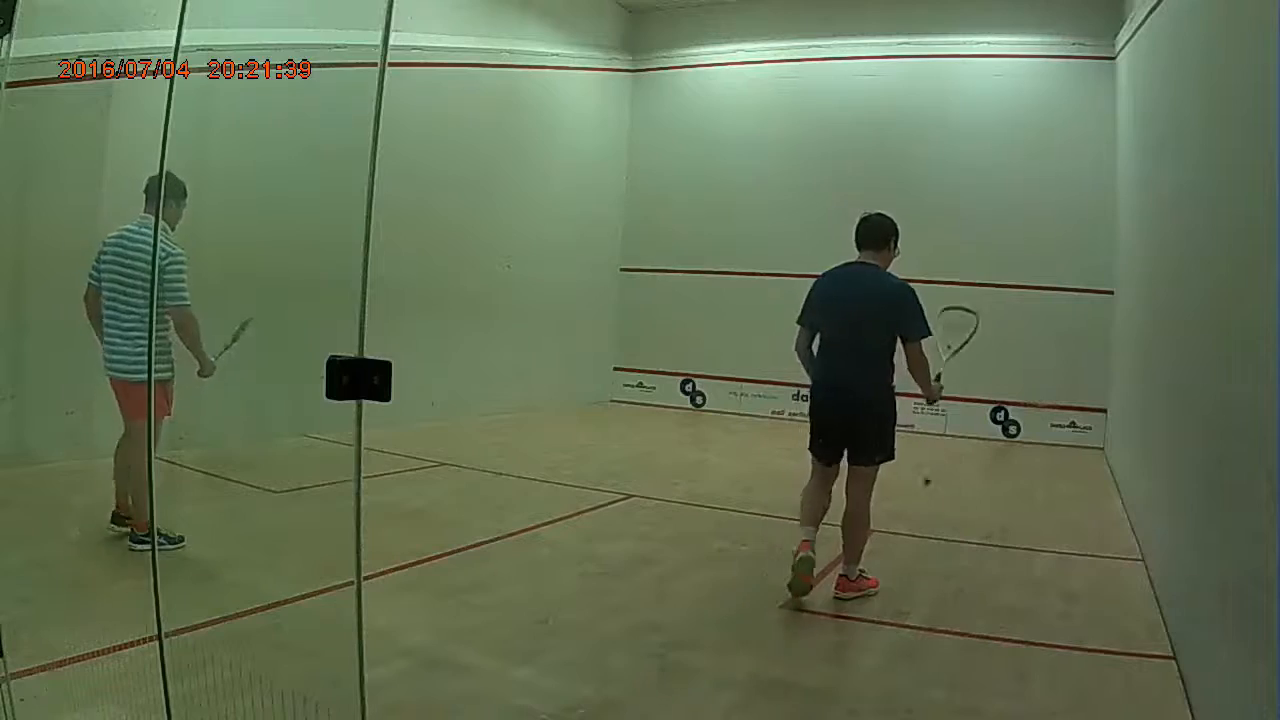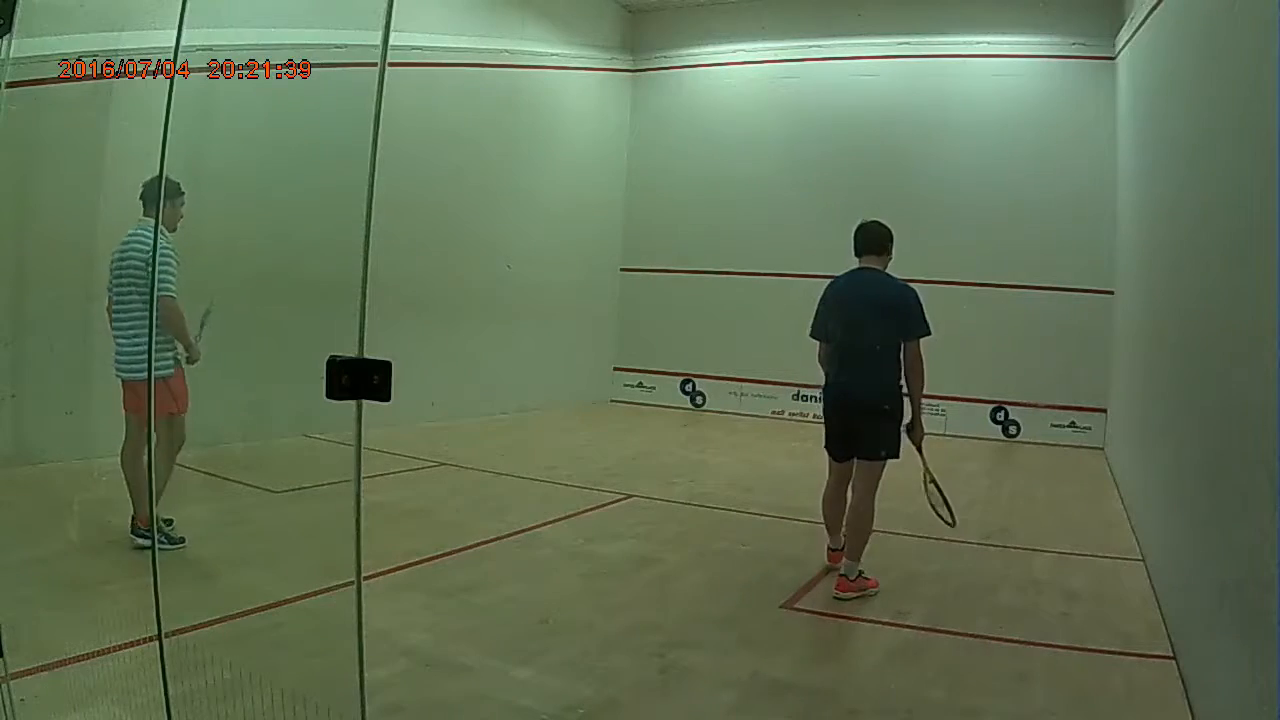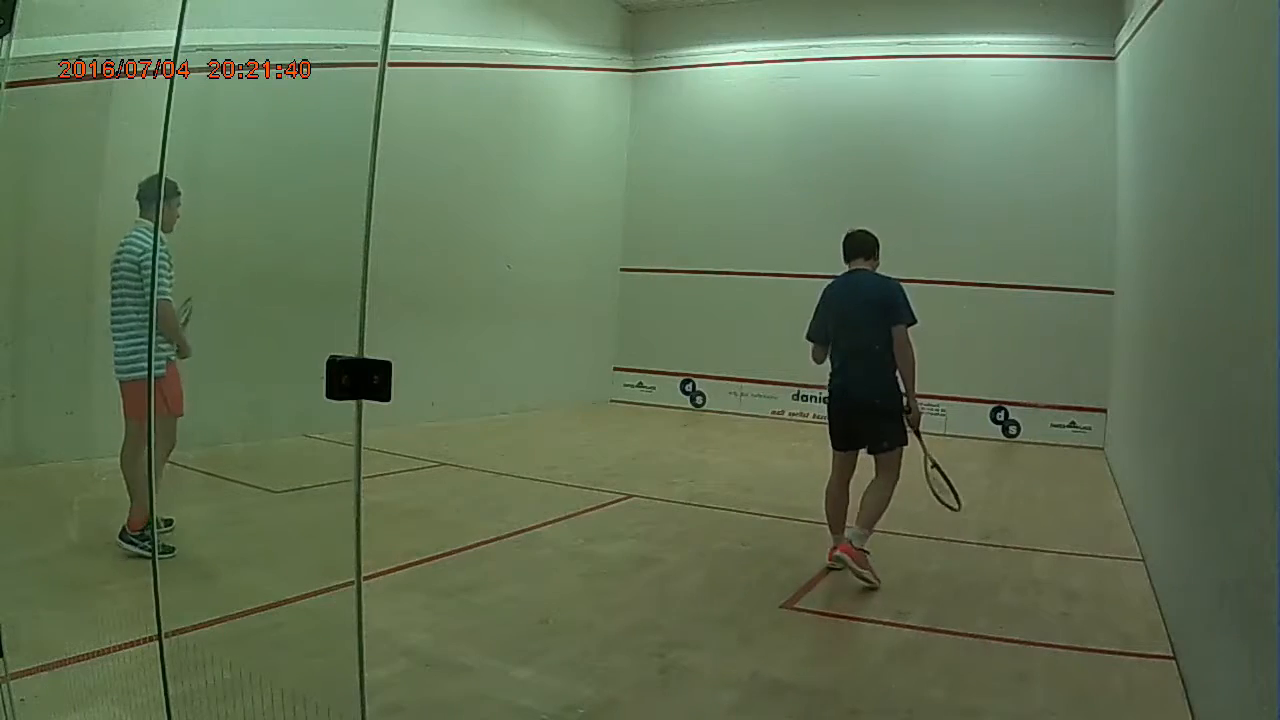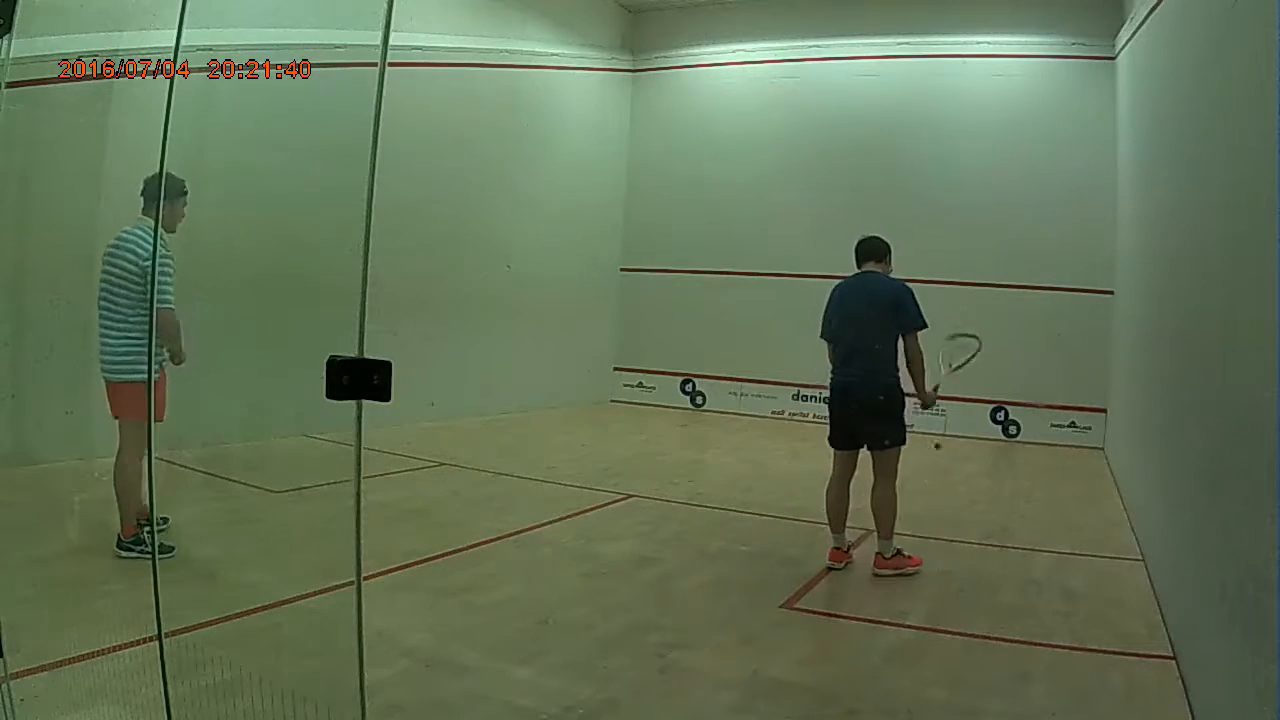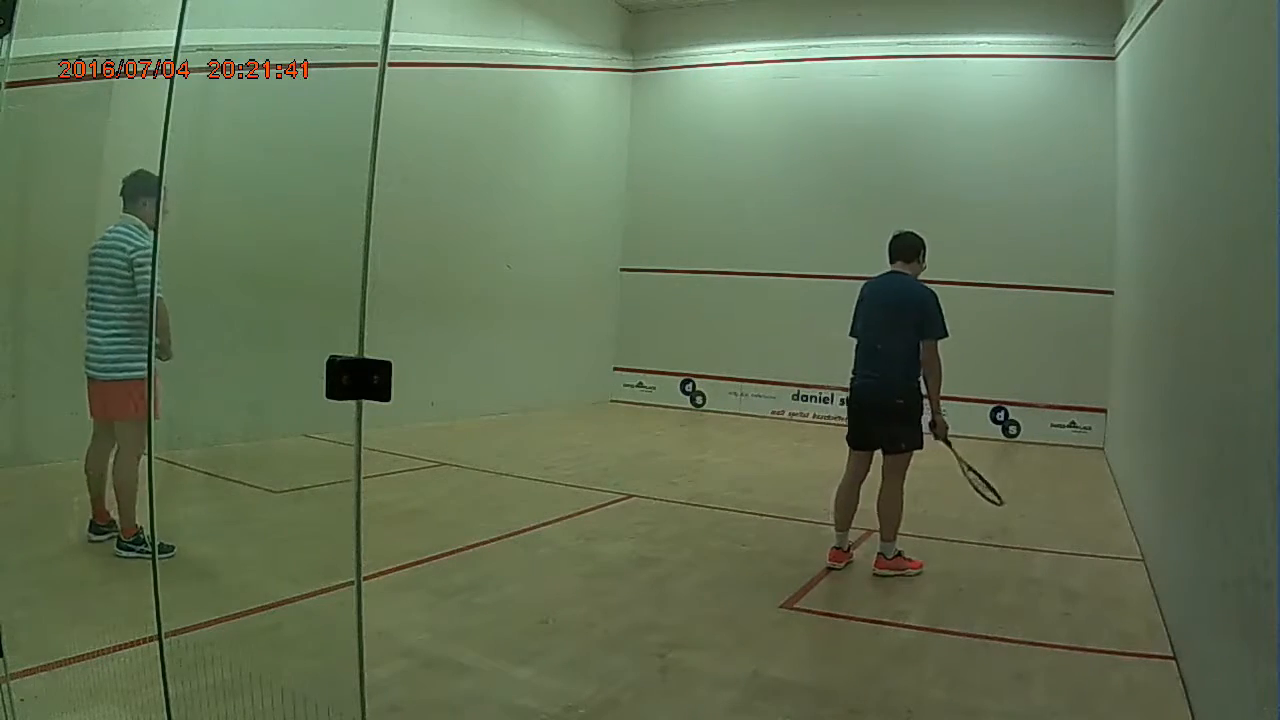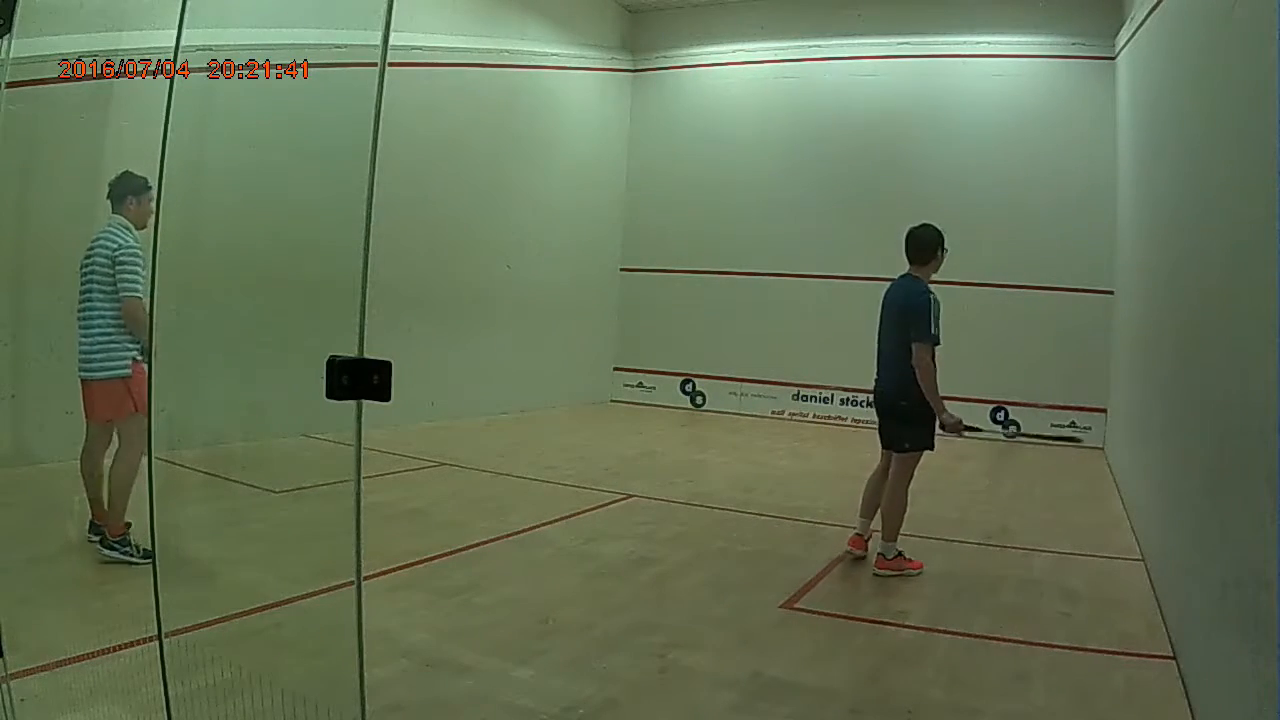
dt=0.4s
person 1, frame 1
left shoulder: (112, 241)
right shoulder: (168, 252)
left elbow: (92, 298)
right elbow: (181, 316)
right wrist: (202, 358)
left hip: (117, 360)
right hip: (149, 364)
left knee: (130, 437)
right knee: (142, 443)
left ankle: (122, 510)
right ankle: (142, 530)
person 1, frame 2
left shoulder: (125, 245)
right shoulder: (159, 246)
left elbow: (112, 306)
right elbow: (166, 306)
right wrist: (190, 345)
left hip: (128, 360)
right hip: (158, 362)
left knee: (136, 439)
right knee: (170, 439)
left ankle: (143, 516)
right ankle: (146, 523)
person 1, frame 3
left shoulder: (127, 245)
right shoulder: (152, 247)
right elbow: (162, 309)
left wrist: (171, 339)
right wrist: (183, 343)
left hip: (129, 359)
right hip: (152, 361)
left knee: (136, 441)
right knee: (159, 443)
left ankle: (142, 516)
right ankle: (135, 529)
person 1, frame 4
left shoulder: (118, 242)
right shoulder: (156, 252)
left elbow: (105, 300)
right elbow: (164, 316)
right wrist: (178, 350)
left hip: (114, 358)
right hip: (139, 363)
left knee: (132, 442)
right knee: (134, 447)
left ankle: (138, 512)
right ankle: (130, 536)
person 1, frame 5
left shoulder: (101, 243)
right shoulder: (141, 245)
right elbow: (152, 306)
right wrist: (166, 344)
left hip: (99, 359)
right hip: (128, 362)
left knee: (102, 440)
right knee: (131, 447)
left ankle: (100, 520)
right ankle: (129, 536)
person 1, frame 6
left shoulder: (97, 243)
right shoulder: (126, 245)
right elbow: (132, 307)
right wrist: (149, 344)
left hip: (92, 359)
right hip: (119, 360)
left knee: (96, 441)
right knee: (133, 444)
left ankle: (99, 520)
right ankle: (114, 536)
person 2, frame 1
left shoulder: (826, 282)
right shoulder: (898, 292)
left elbow: (802, 345)
right elbow: (914, 356)
right wrist: (929, 389)
left hip: (825, 398)
right hip: (871, 403)
left knee: (820, 478)
right knee: (859, 490)
left ankle: (806, 545)
right ankle: (850, 576)
person 2, frame 2
left shoulder: (834, 289)
right shoulder: (901, 294)
left elbow: (824, 351)
right elbow: (912, 360)
right wrist: (917, 412)
left hip: (838, 397)
right hip: (879, 400)
left knee: (837, 479)
right knee: (864, 488)
left ankle: (835, 549)
right ankle: (849, 575)
person 2, frame 3
left shoulder: (830, 292)
right shoulder: (888, 288)
left elbow: (818, 355)
right elbow: (902, 345)
right wrist: (911, 396)
left hip: (840, 393)
right hip: (879, 394)
left knee: (841, 471)
right knee: (887, 473)
left ankle: (837, 546)
right ankle: (854, 544)
person 2, frame 4
left shoulder: (838, 292)
right shoulder: (898, 291)
left elbow: (832, 350)
right elbow: (912, 350)
right wrist: (922, 390)
left hip: (841, 390)
right hip: (880, 392)
left knee: (841, 472)
right knee: (885, 475)
left ankle: (838, 548)
right ankle: (886, 554)
person 2, frame 5
left shoulder: (867, 289)
right shoulder: (923, 296)
right elbow: (929, 359)
right wrist: (936, 411)
left hip: (861, 391)
right hip: (899, 397)
left knee: (854, 471)
right knee: (893, 477)
left ankle: (839, 548)
right ankle: (887, 555)
person 2, frame 6
left shoulder: (896, 289)
right shoulder: (924, 299)
right elbow: (921, 360)
right wrist: (941, 411)
left hip: (886, 392)
right hip: (909, 398)
left knee: (885, 467)
right knee: (900, 476)
left ankle: (860, 535)
right ankle: (888, 555)
